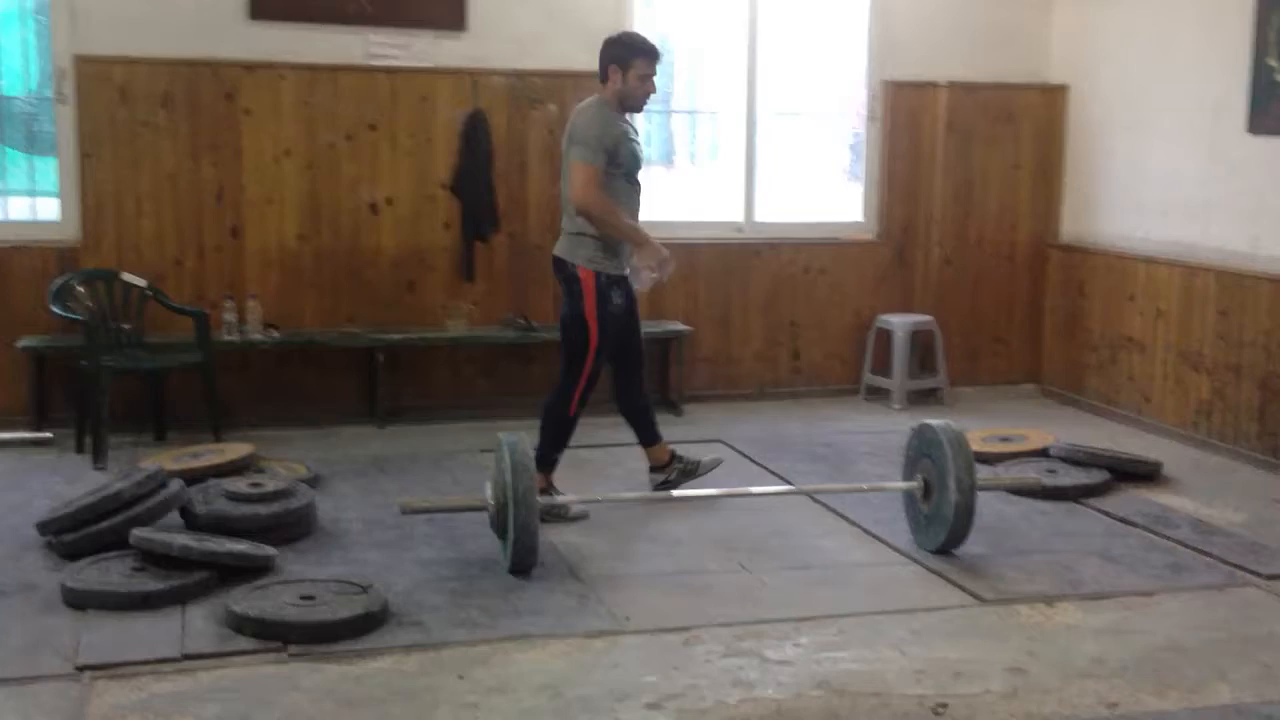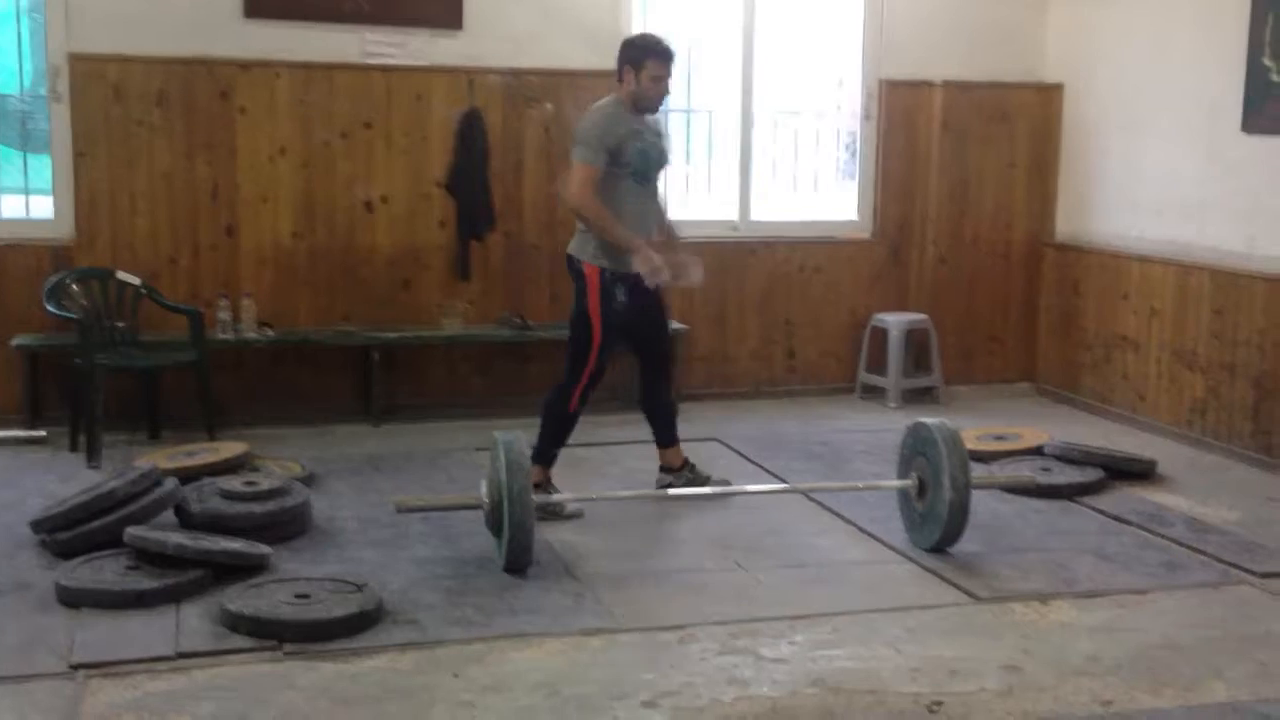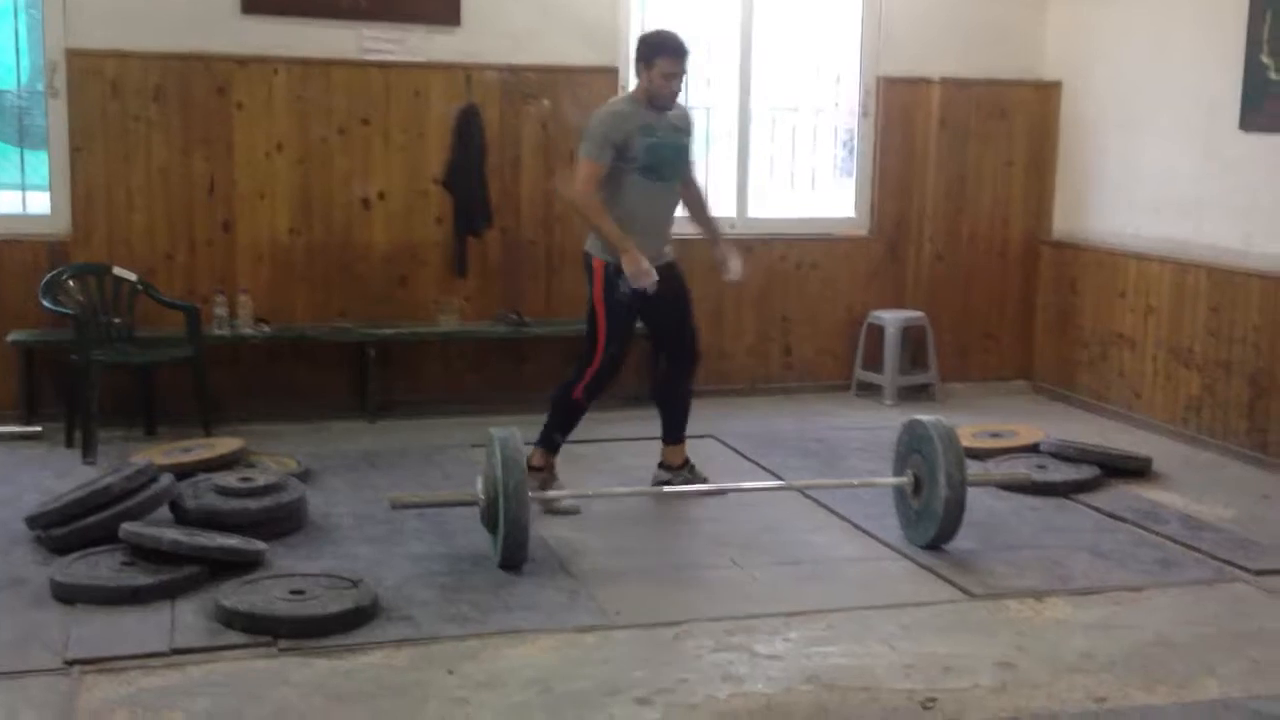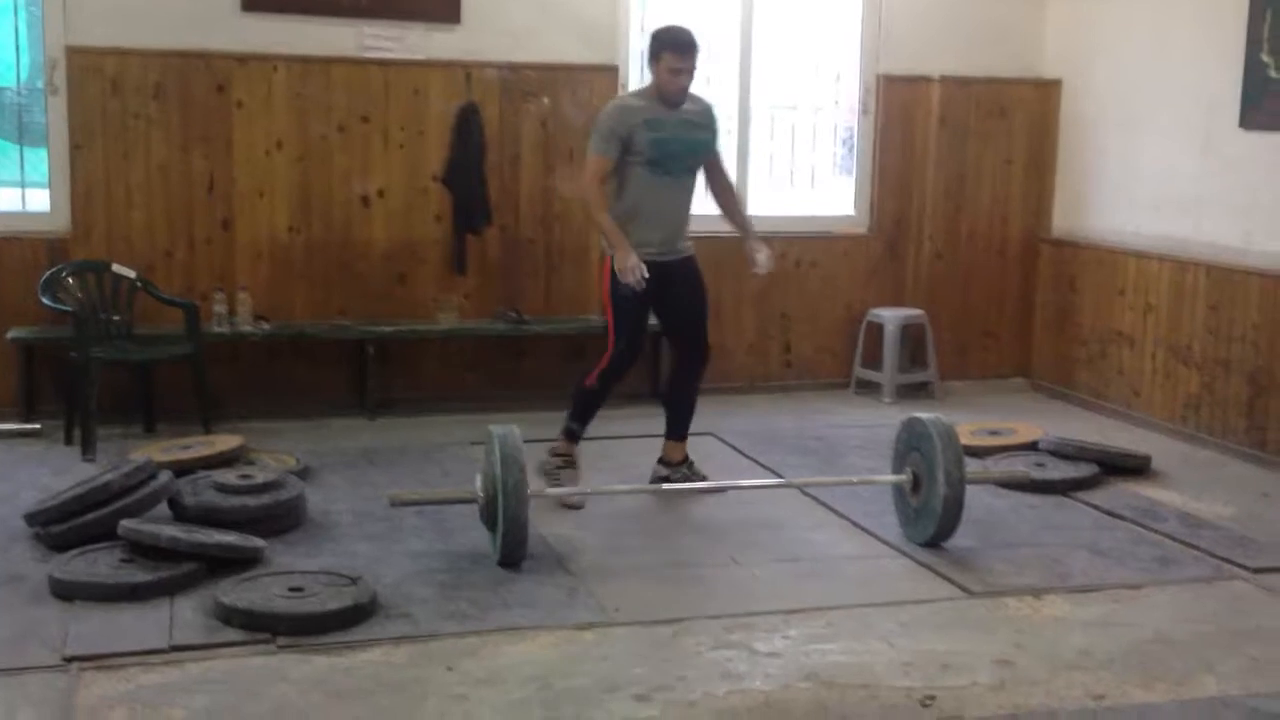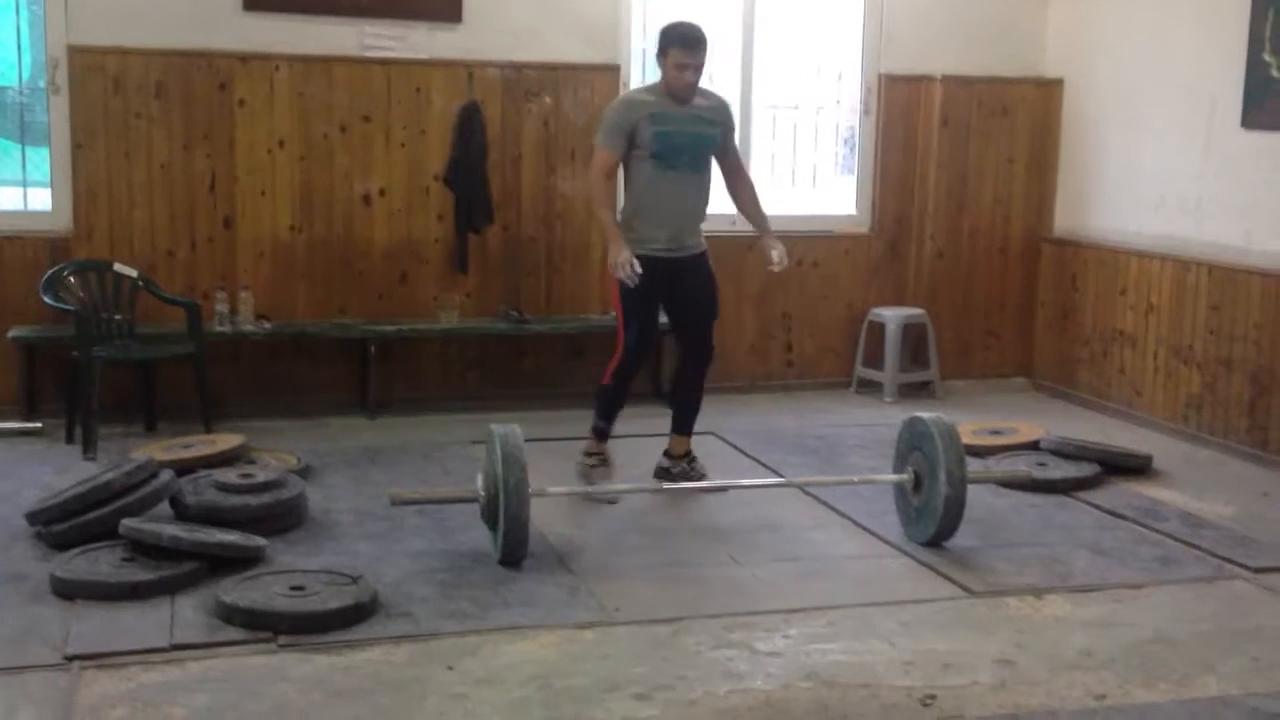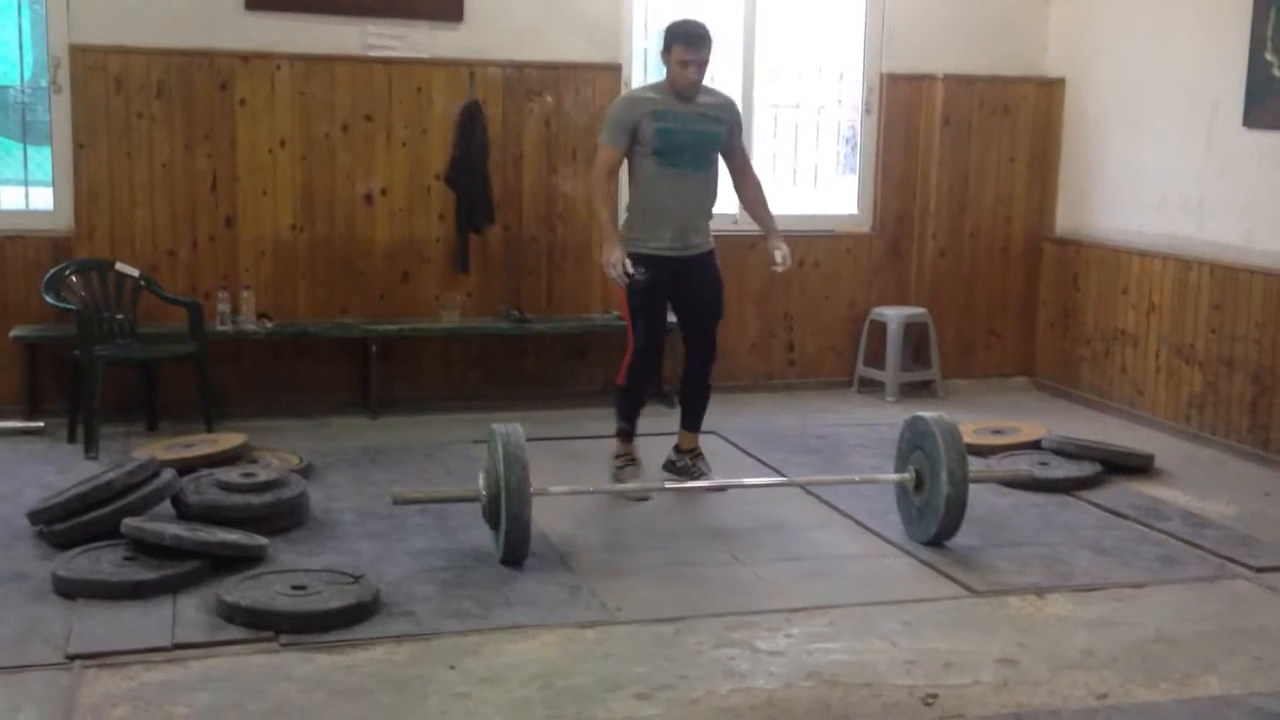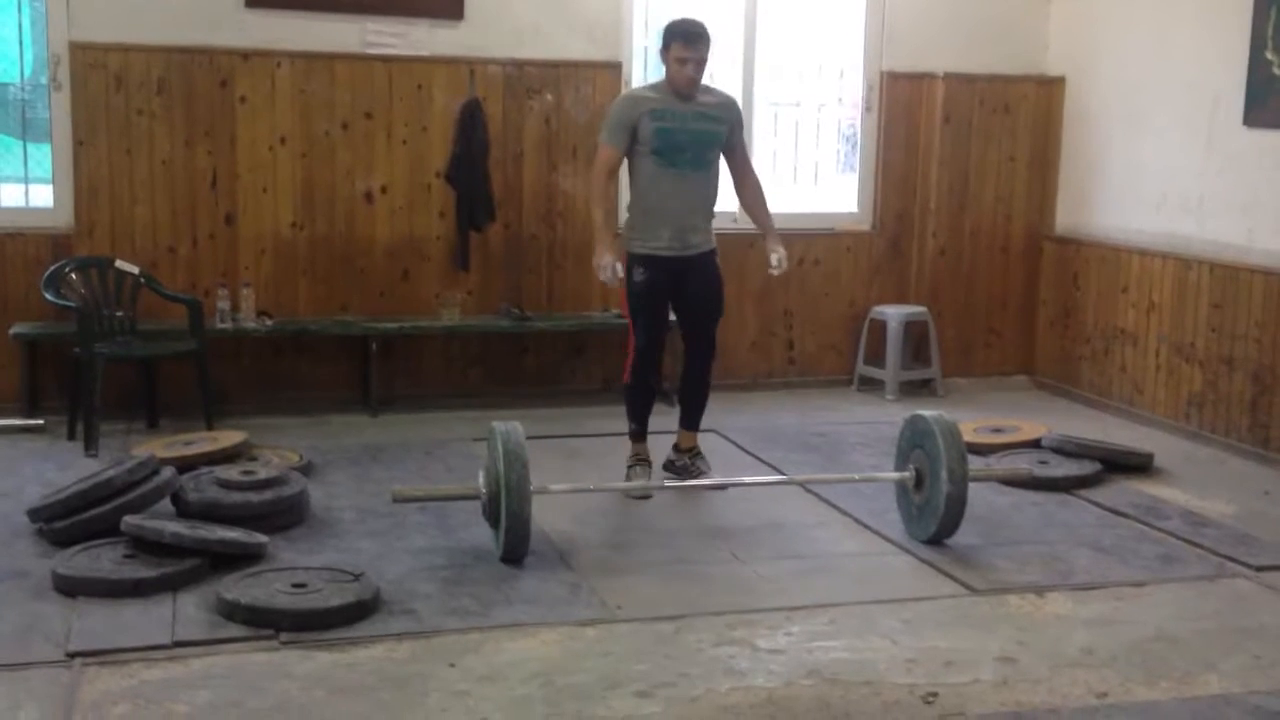
dt=0.1s
person 1, frame 1
left shoulder: (618, 120)
right shoulder: (594, 121)
right elbow: (583, 197)
left wrist: (638, 246)
right wrist: (642, 242)
left hip: (614, 267)
right hip: (590, 268)
left knee: (628, 367)
right knee: (580, 377)
left ankle: (664, 463)
right ankle: (538, 488)
person 1, frame 2
left shoulder: (648, 126)
right shoulder: (603, 122)
right elbow: (579, 197)
left wrist: (674, 246)
right wrist: (639, 249)
left hip: (631, 268)
right hip: (601, 267)
left knee: (658, 363)
right knee: (584, 373)
left ankle: (674, 465)
right ankle: (536, 482)
person 1, frame 3
left shoulder: (680, 120)
right shoulder: (614, 119)
left elbow: (688, 187)
right elbow: (585, 192)
left wrist: (720, 242)
right wrist: (627, 251)
left hip: (660, 262)
right hip: (617, 265)
left knee: (682, 358)
right knee: (601, 366)
left ankle: (675, 464)
right ankle: (540, 467)
person 1, frame 4
left shoulder: (702, 114)
right shoulder: (623, 113)
left elbow: (718, 179)
right elbow: (593, 185)
left wrist: (750, 236)
right wrist: (622, 248)
left hip: (678, 258)
right hip: (632, 258)
left knee: (693, 355)
right knee: (619, 357)
left ankle: (674, 461)
right ankle: (561, 454)
person 1, frame 5
left shoulder: (716, 110)
right shoulder: (629, 108)
left elbow: (735, 176)
right elbow: (599, 178)
left wrist: (767, 234)
right wrist: (617, 242)
left hip: (690, 255)
right hip: (640, 255)
left knee: (698, 353)
right knee: (632, 352)
left ankle: (677, 455)
right ankle: (595, 450)
person 1, frame 6
left shoulder: (723, 109)
right shoulder: (633, 106)
left elbow: (743, 175)
right elbow: (602, 175)
left wrist: (773, 234)
right wrist: (610, 240)
left hip: (698, 254)
right hip: (646, 254)
left knee: (703, 352)
right knee: (644, 353)
left ankle: (686, 450)
right ankle: (624, 453)
person 1, frame 7
left shoulder: (724, 108)
right shoulder: (634, 105)
left elbow: (744, 176)
right elbow: (602, 174)
left wrist: (771, 236)
right wrist: (604, 241)
left hip: (700, 253)
right hip: (647, 253)
left knee: (702, 351)
right knee: (646, 353)
left ankle: (685, 450)
right ankle: (638, 454)
